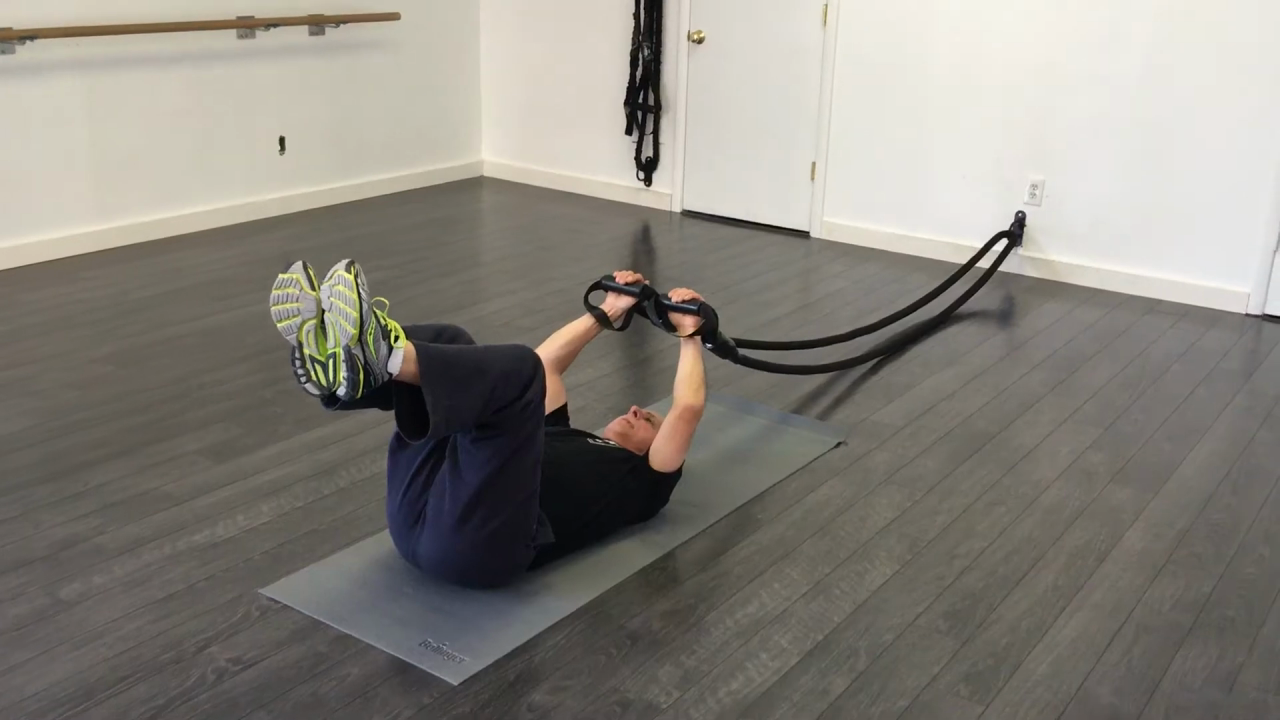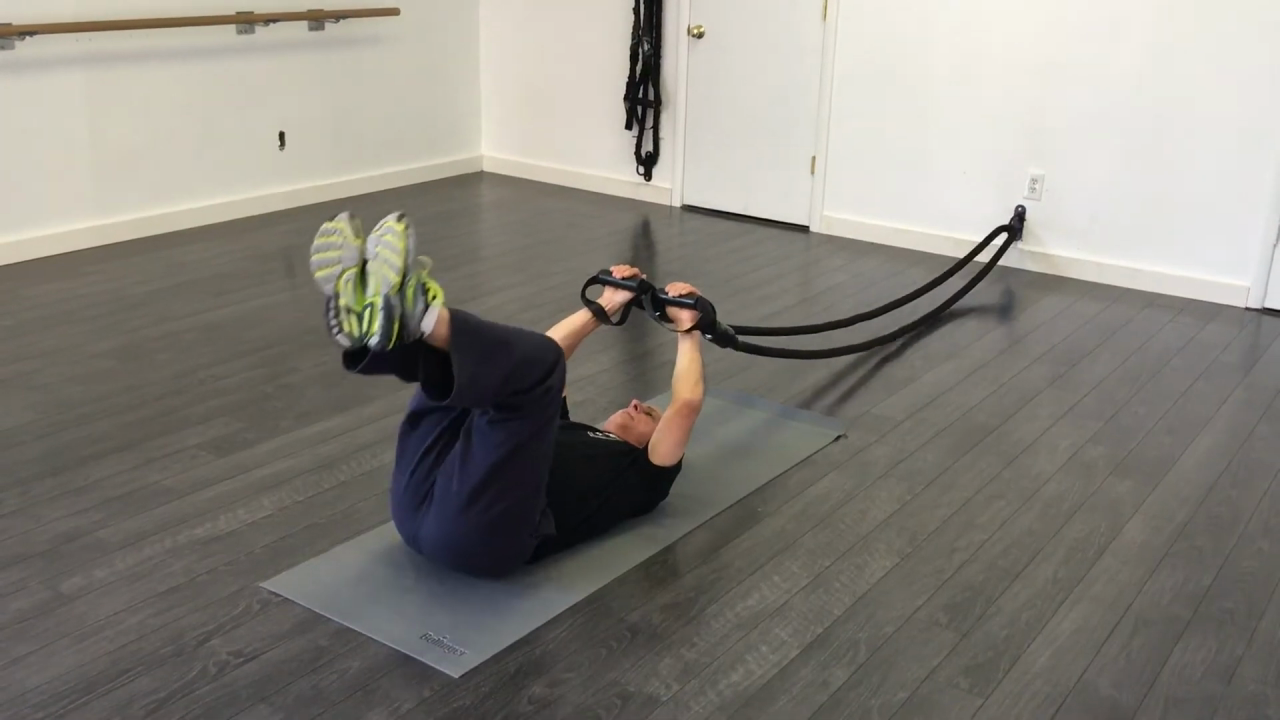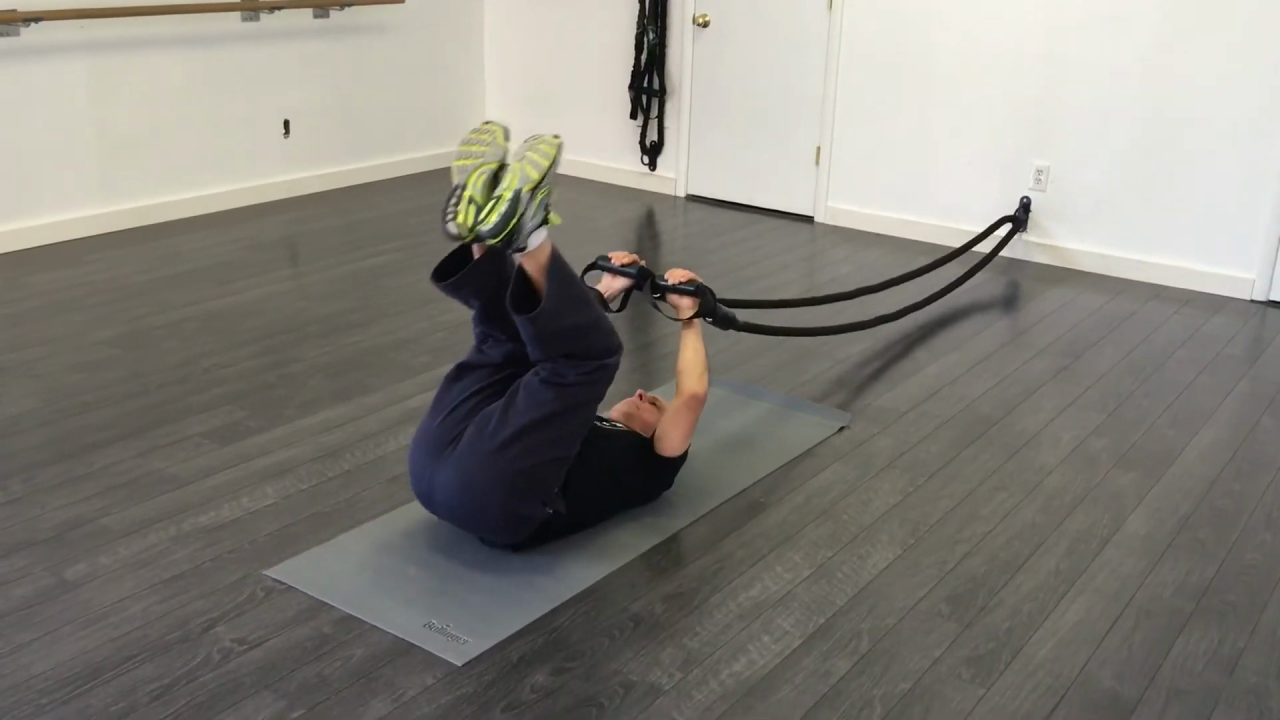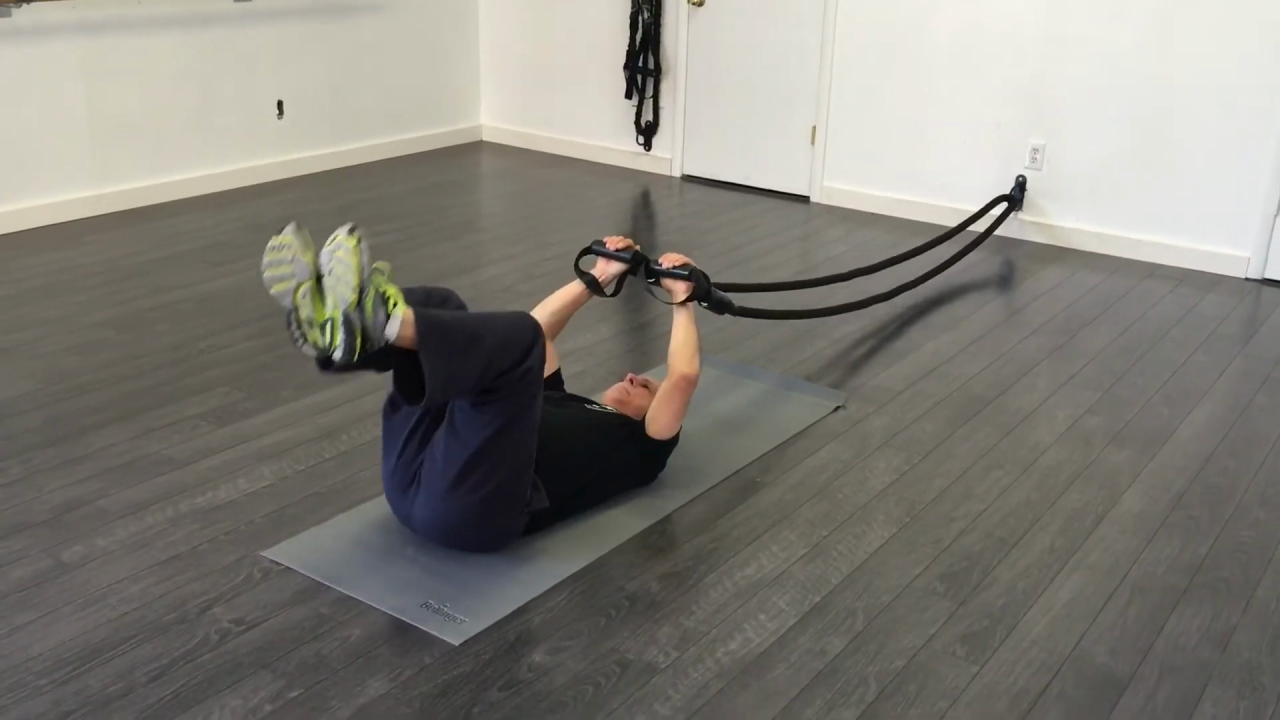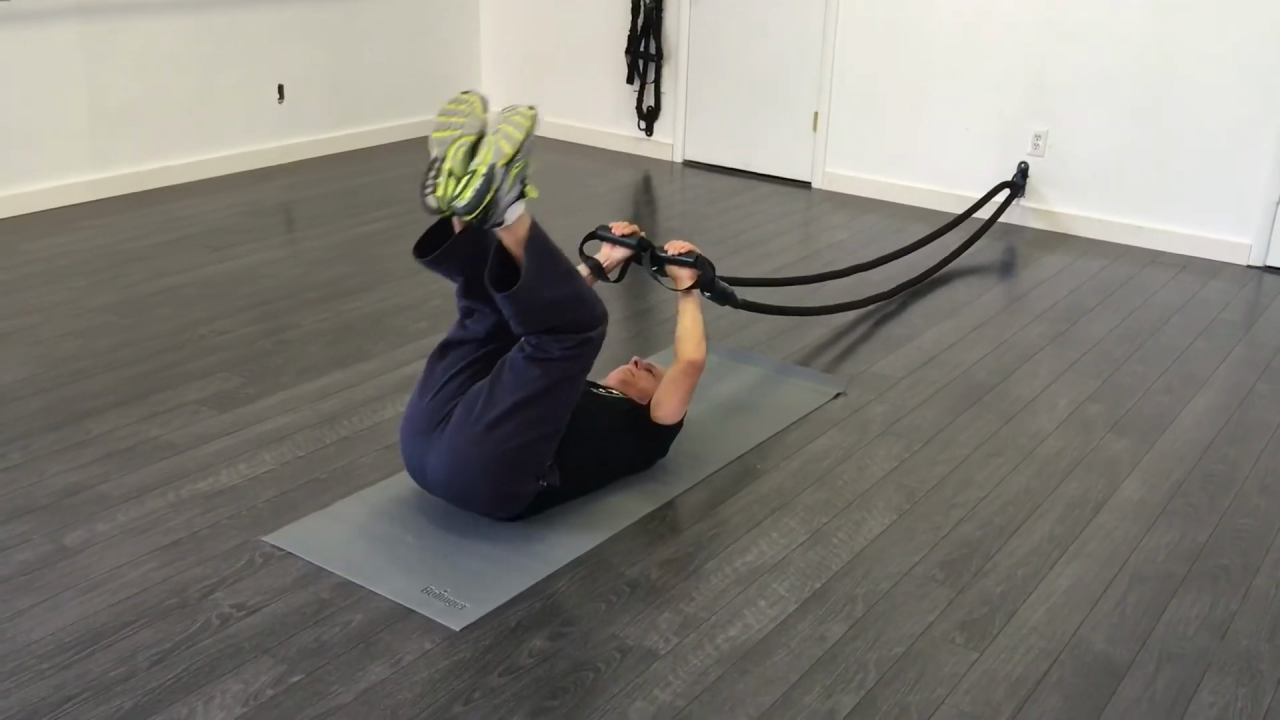
dt=1s
person 1, frame 1
left shoulder: (641, 485)
right shoulder: (566, 436)
left elbow: (687, 410)
right elbow: (547, 362)
left wrist: (688, 335)
right wrist: (606, 314)
left hip: (480, 543)
right hip: (418, 516)
left knee: (517, 369)
right knee: (447, 343)
left ankle: (383, 354)
right ankle: (342, 361)
person 1, frame 2
left shoulder: (642, 476)
right shoulder: (571, 434)
left elbow: (686, 404)
right elbow: (524, 358)
left wrist: (687, 331)
right wrist: (605, 308)
left hip: (482, 531)
right hip: (420, 505)
left knee: (535, 365)
right knee: (462, 360)
left ankle: (415, 313)
right ankle: (375, 320)
person 1, frame 3
left shoulder: (648, 466)
right shoulder: (584, 424)
left elbow: (692, 395)
right elbow: (560, 324)
left wrist: (689, 319)
right wrist: (600, 294)
left hip: (497, 495)
right hip: (437, 463)
left knee: (592, 346)
right knee: (514, 327)
left ankle: (526, 232)
right ankle: (488, 233)
person 1, frame 4
left shoulder: (641, 447)
right shoulder: (562, 403)
left elbow: (683, 378)
right elbow: (542, 326)
left wrist: (681, 302)
right wrist: (597, 280)
left hip: (472, 511)
right hip: (415, 481)
left knee: (516, 337)
right knee: (438, 308)
left ankle: (375, 321)
right ankle: (343, 329)
person 1, frame 5
left shoulder: (644, 431)
right shoulder: (579, 391)
left elbow: (690, 362)
right elbow: (551, 293)
left wrist: (686, 288)
right wrist: (599, 264)
left hip: (488, 471)
right hip: (429, 438)
left knee: (577, 316)
right knee: (501, 297)
left ankle: (504, 206)
right ankle: (468, 209)
